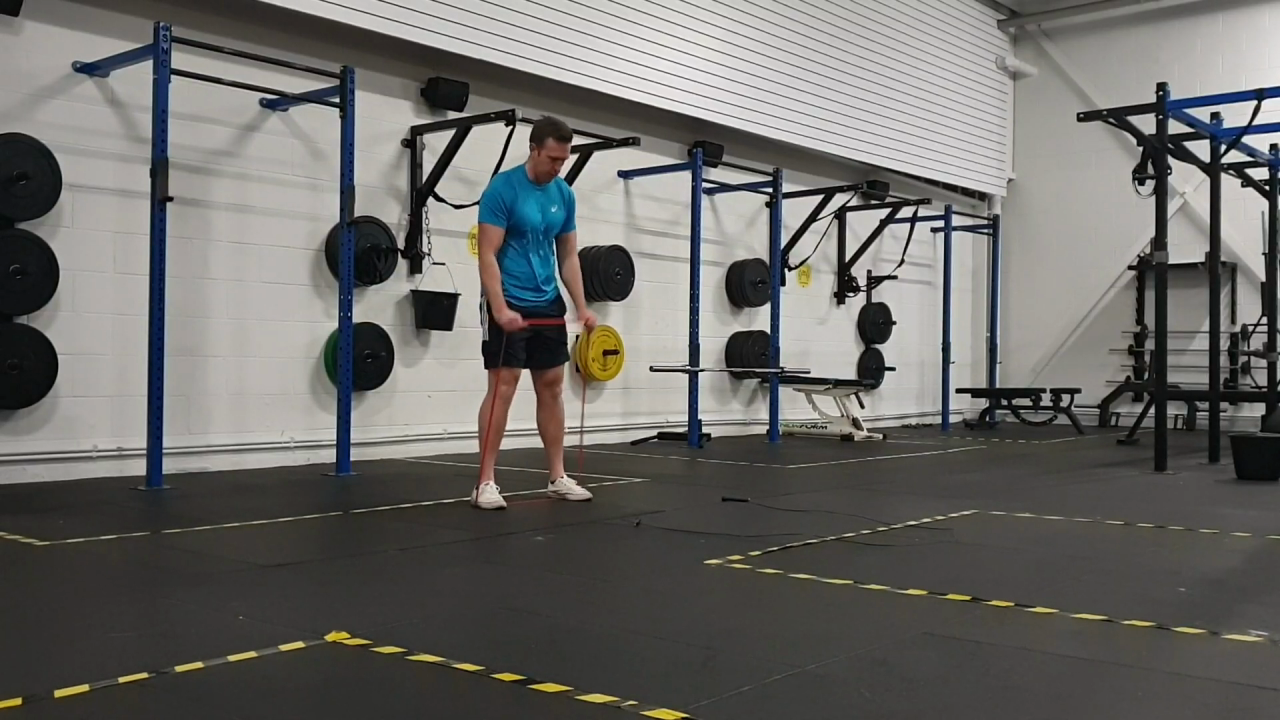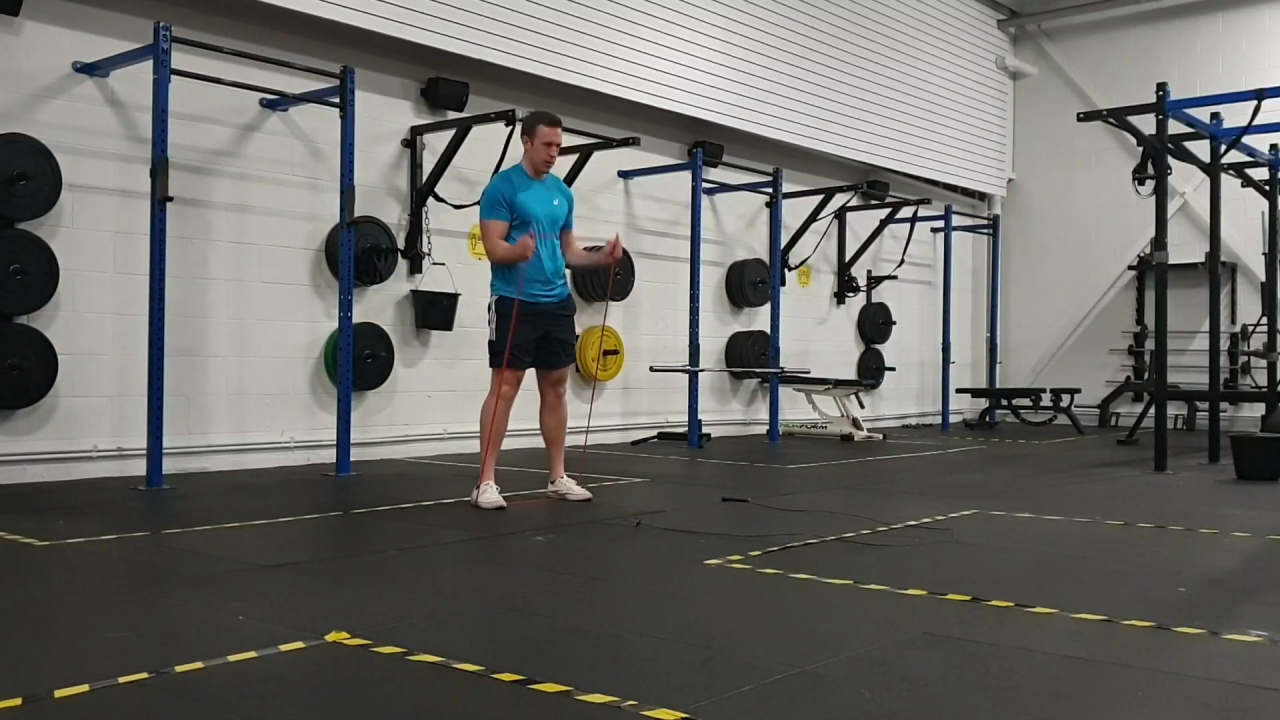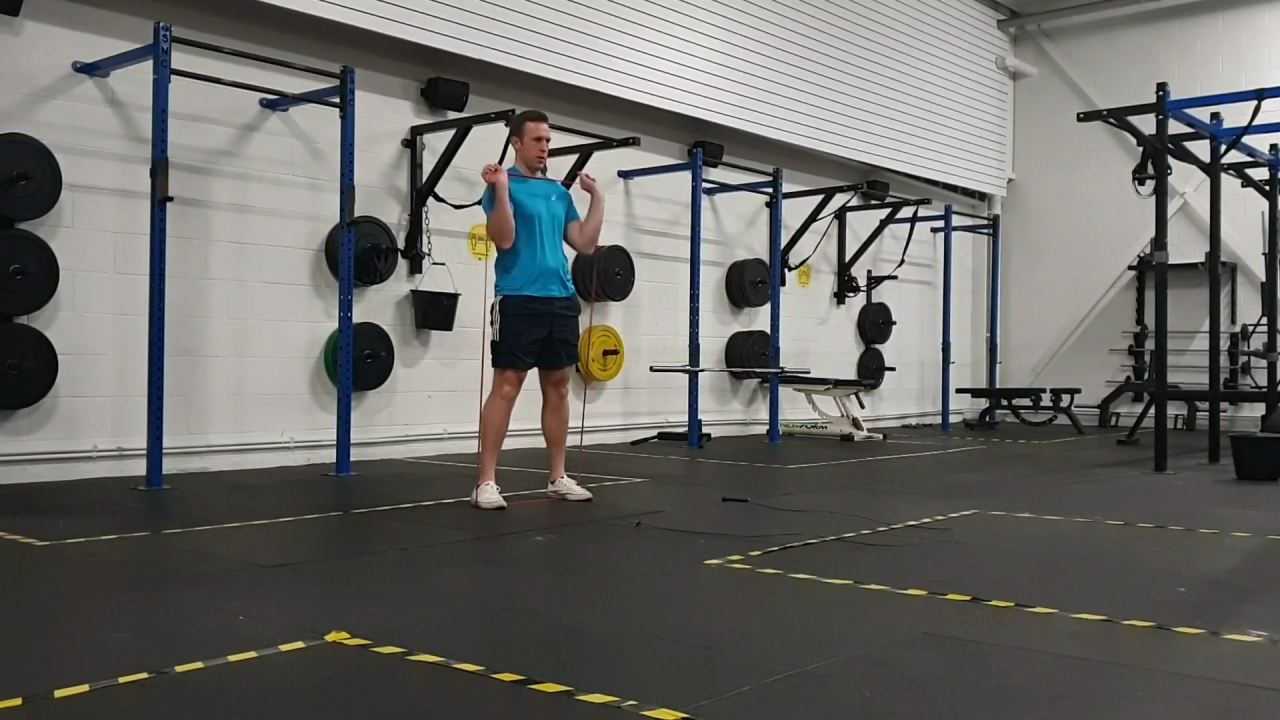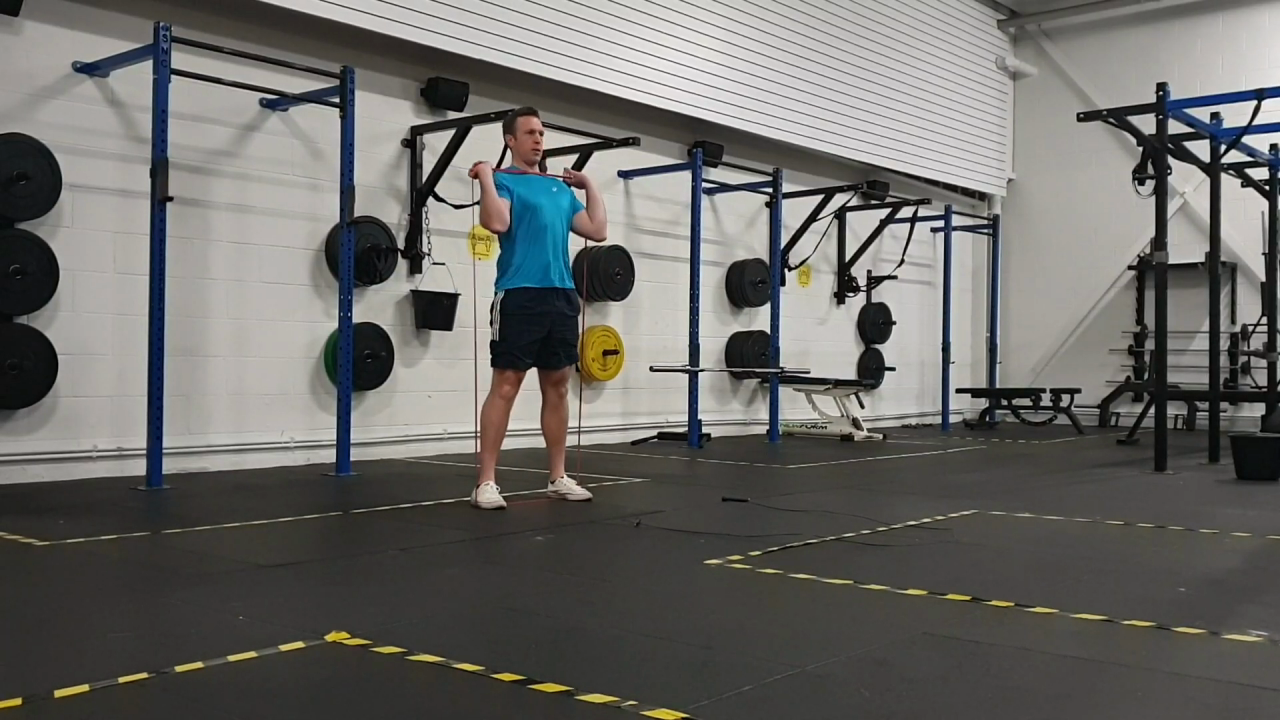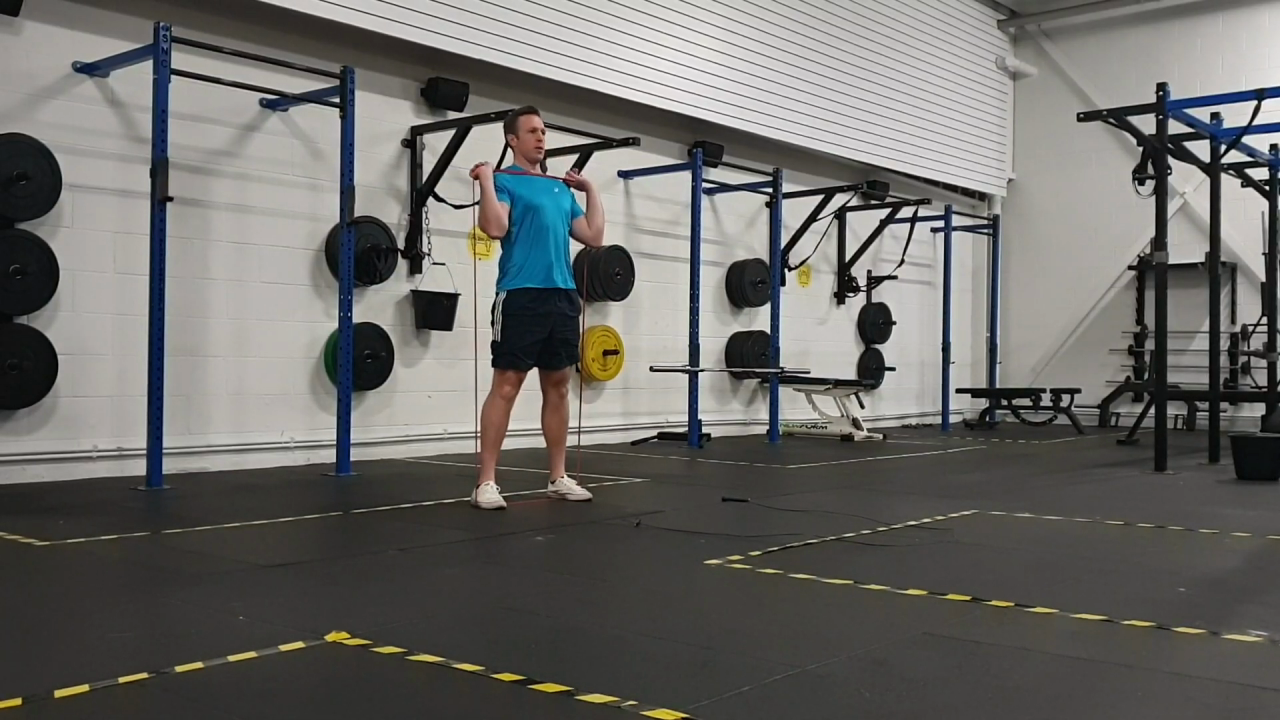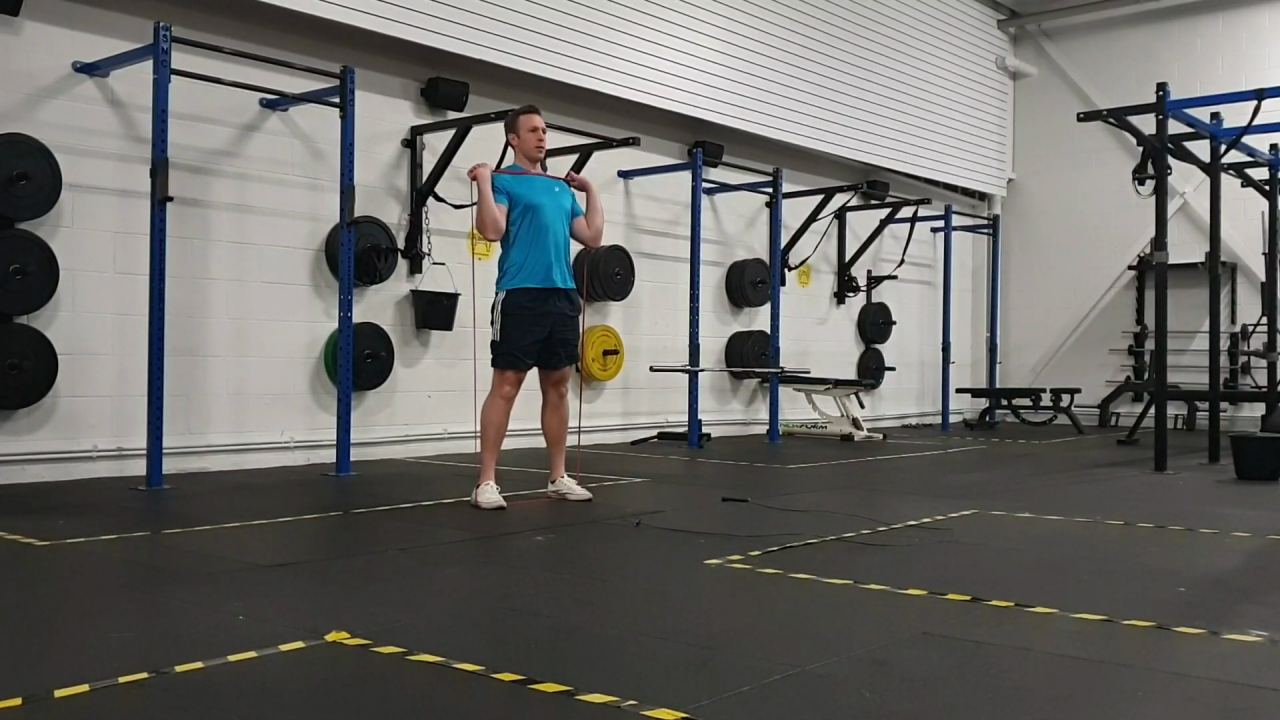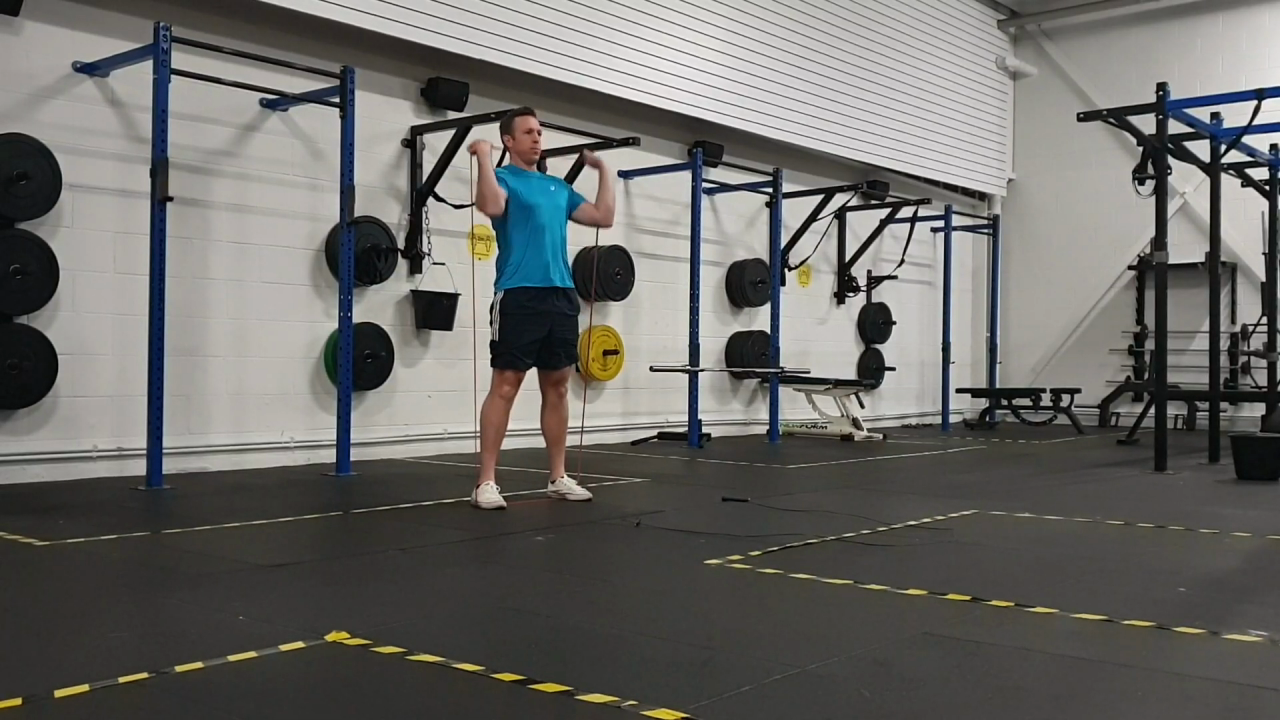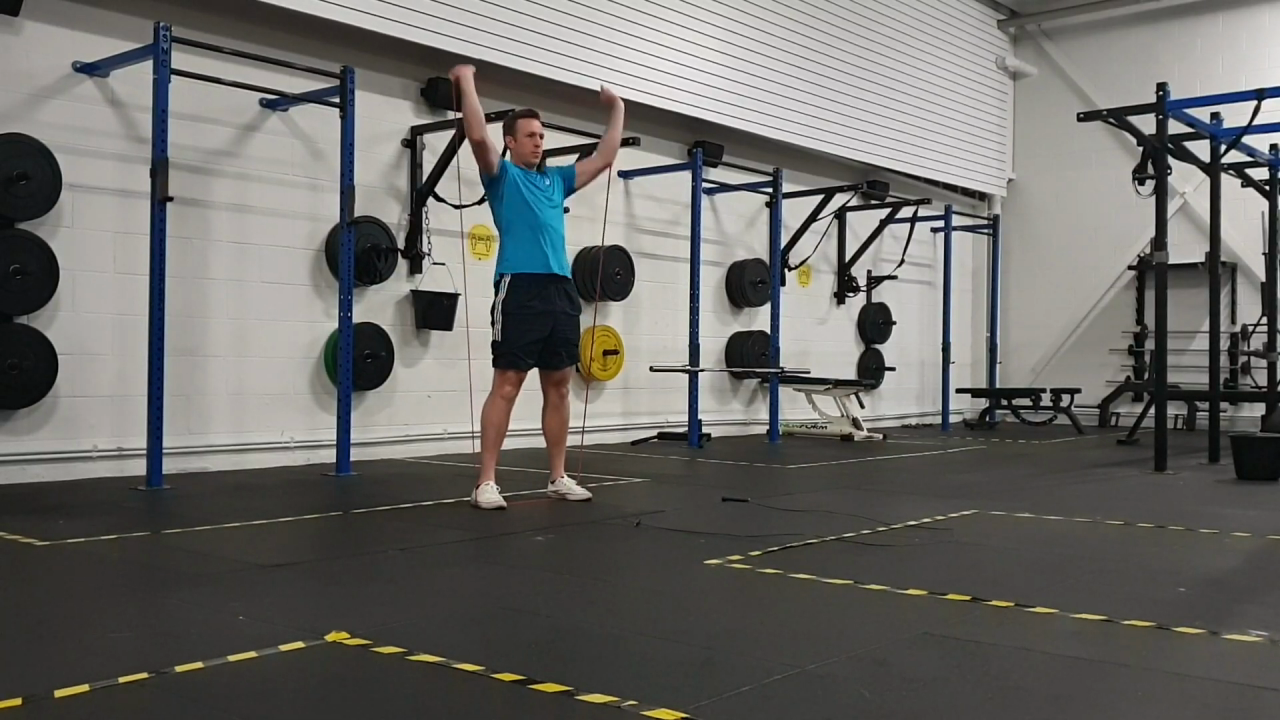
dt=0.3s
person 1, frame 1
left shoulder: (564, 195)
right shoulder: (502, 189)
left elbow: (568, 257)
right elbow: (488, 255)
left wrist: (582, 307)
right wrist: (499, 308)
left hip: (547, 304)
right hip: (509, 305)
left knee: (552, 388)
right knee: (503, 387)
left ankle: (557, 477)
right ankle: (485, 482)
person 1, frame 2
left shoulder: (562, 192)
right shoulder: (502, 186)
right elbow: (493, 249)
left wrist: (600, 257)
right wrist: (515, 251)
left hip: (558, 302)
right hip: (515, 302)
left knee: (555, 388)
right knee: (505, 387)
left ankle: (558, 477)
right ankle: (486, 482)
person 1, frame 3
left shoulder: (559, 192)
right shoulder: (503, 185)
left elbow: (584, 244)
right elbow: (504, 240)
left wrist: (597, 202)
right wrist: (498, 192)
left hip: (562, 300)
right hip: (518, 300)
left knee: (558, 387)
right knee: (506, 387)
left ankle: (558, 476)
right ankle: (486, 481)
person 1, frame 4
left shoulder: (560, 188)
right shoulder: (504, 180)
left elbow: (597, 231)
right elbow: (496, 222)
left wrist: (589, 186)
right wrist: (485, 177)
left hip: (561, 296)
right hip: (519, 296)
left knee: (557, 386)
right knee: (505, 386)
left ankle: (558, 477)
right ankle: (486, 482)
person 1, frame 5
left shoulder: (561, 189)
right shoulder: (504, 181)
left elbow: (594, 237)
right elbow: (494, 228)
left wrist: (590, 190)
right wrist: (486, 180)
left hip: (563, 296)
right hip: (521, 296)
left knee: (558, 387)
right knee: (506, 386)
left ankle: (558, 477)
right ankle: (486, 482)
person 1, frame 6
left shoulder: (561, 188)
right shoulder: (503, 181)
left elbow: (592, 237)
right elbow: (491, 231)
left wrist: (591, 192)
right wrist: (484, 182)
left hip: (563, 296)
right hip: (520, 295)
left knee: (557, 387)
right knee: (506, 386)
left ankle: (559, 477)
right ankle: (486, 482)
person 1, frame 7
left shoulder: (558, 187)
right shoulder: (503, 178)
left elbow: (604, 218)
right elbow: (490, 206)
left wrist: (603, 170)
right wrist: (483, 159)
left hip: (561, 295)
right hip: (518, 295)
left knee: (557, 386)
right knee: (505, 386)
left ankle: (558, 476)
right ankle: (486, 481)
person 1, frame 8
left shoulder: (556, 178)
right shoulder: (501, 173)
left elbow: (606, 156)
right elbow: (478, 137)
left wrist: (616, 109)
right wrist: (467, 82)
left hip: (562, 291)
right hip: (519, 289)
left knee: (558, 385)
right knee: (506, 385)
left ankle: (559, 477)
right ankle: (486, 482)
